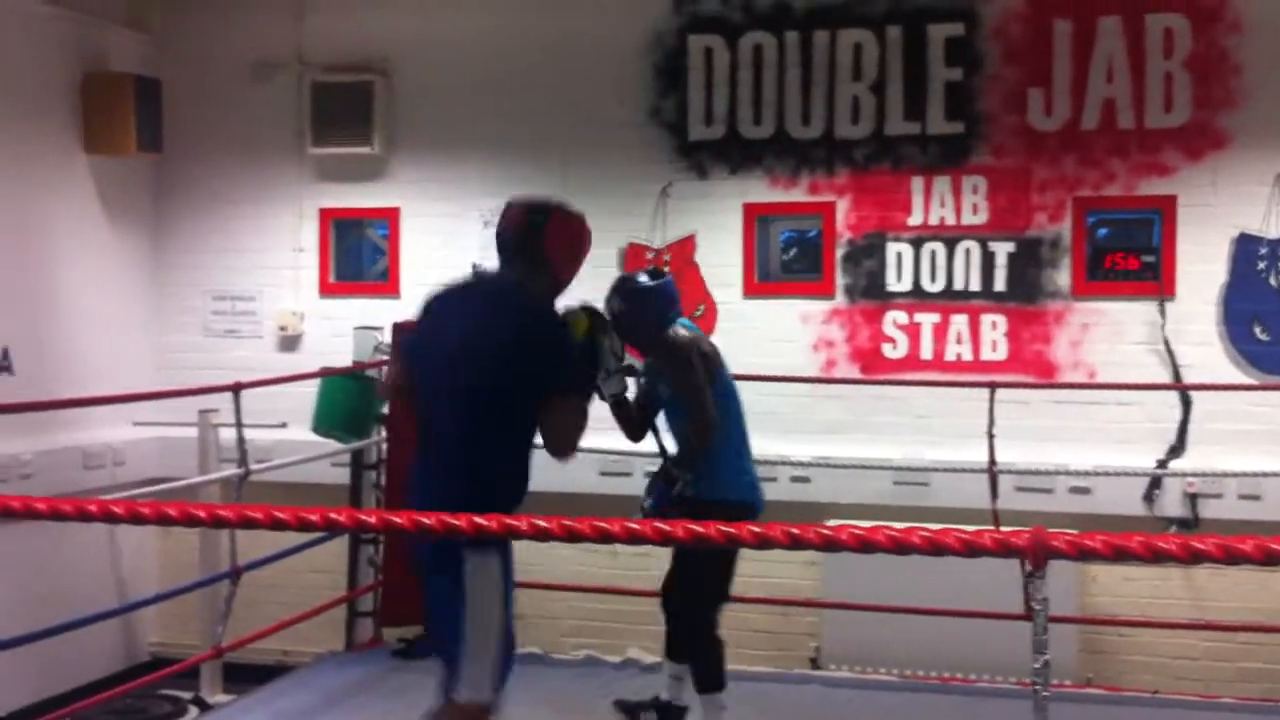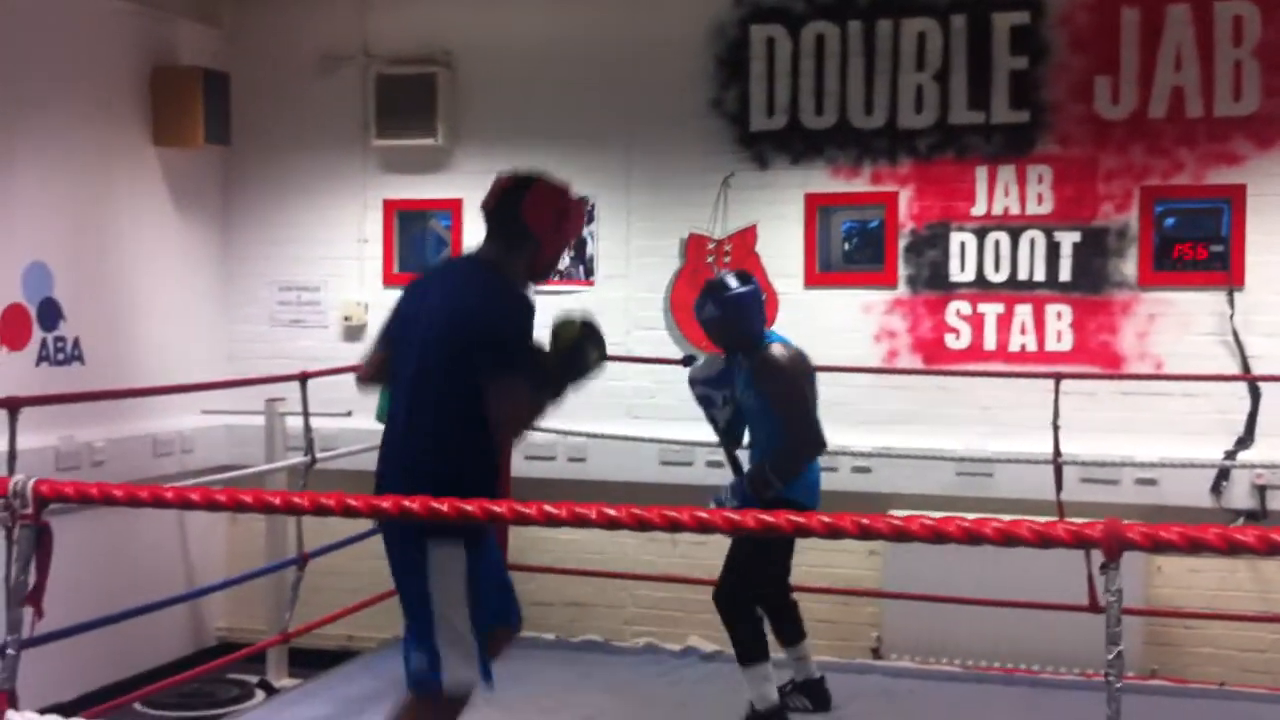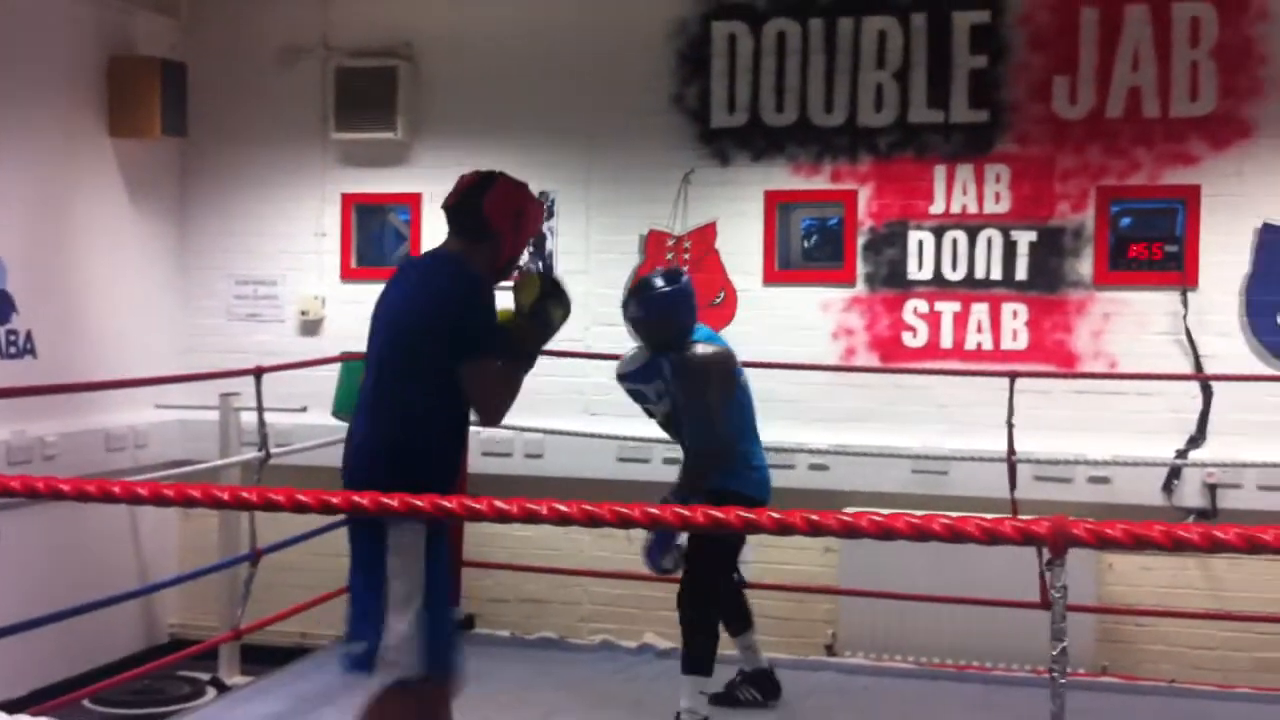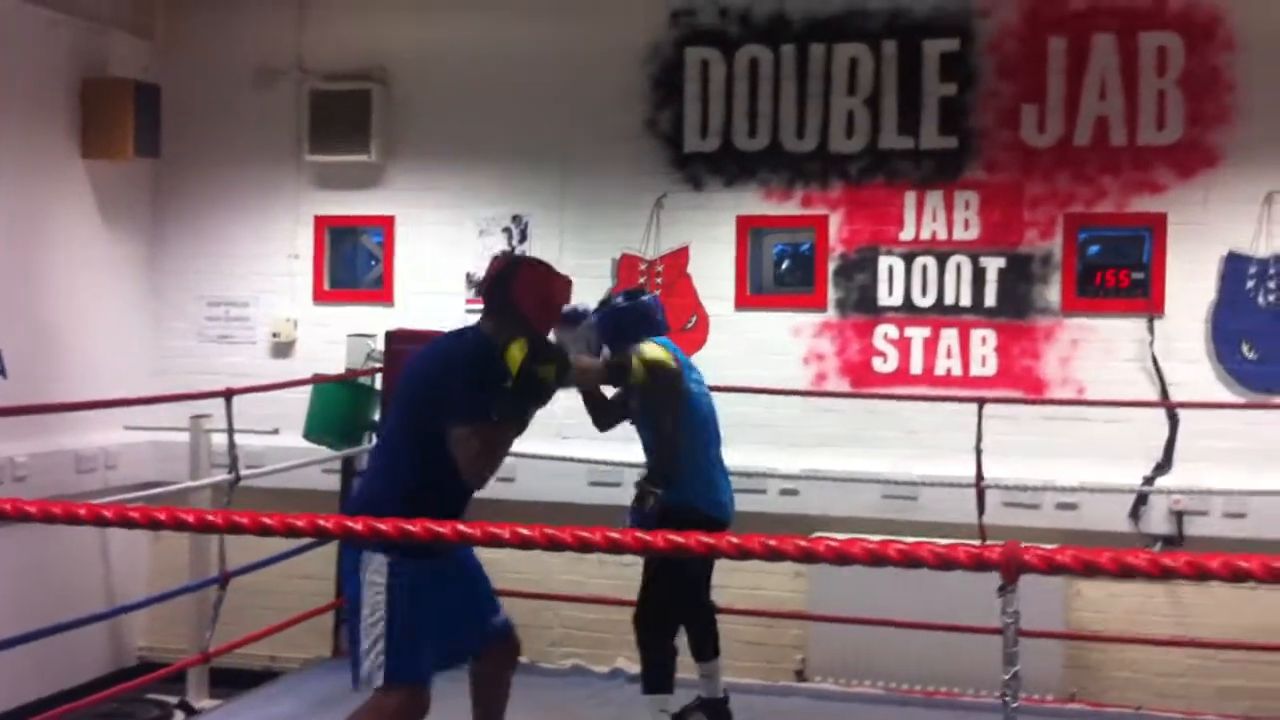
dt=0.4s
person 1, frame 1
left shoulder: (446, 303)
right shoulder: (542, 327)
left elbow: (397, 387)
right elbow: (562, 442)
right wrist: (581, 373)
left hip: (430, 503)
right hip: (471, 519)
person 1, frame 2
left shoulder: (434, 282)
right shoulder: (502, 302)
left elbow: (372, 369)
right elbow: (507, 426)
right wrist: (559, 371)
left hip: (417, 486)
right hip: (439, 506)
left knee: (494, 626)
person 1, frame 3
left shoulder: (414, 276)
right shoulder: (464, 289)
right elbow: (490, 402)
left wrist: (510, 334)
right wrist: (531, 335)
left hip: (387, 481)
right hip: (403, 493)
left knee: (432, 664)
person 1, frame 4
left shoulder: (474, 351)
right shoulder: (470, 360)
right elbow: (474, 466)
right wrist: (525, 401)
right hip: (392, 539)
left knee: (498, 647)
person 2, frame 1
left shoulder: (677, 345)
right shoulder: (664, 354)
left elbow: (704, 423)
right elbow: (636, 429)
left wrist: (671, 481)
right wrist: (610, 384)
left hip: (723, 498)
right hip: (708, 494)
left knee: (695, 611)
right knee: (680, 596)
person 2, frame 2
left shoulder: (777, 360)
right shoulder: (741, 361)
left elbow: (809, 441)
right elbow: (733, 438)
left wrist: (759, 486)
right wrist: (718, 406)
left hip: (784, 495)
right hip: (776, 490)
left knee: (732, 593)
right knee: (768, 591)
right ankle: (809, 683)
person 2, frame 3
left shoulder: (700, 358)
right shoulder: (681, 352)
left elbow: (711, 446)
right elbow: (683, 428)
left wrist: (675, 509)
right wrist: (654, 399)
left hip: (733, 486)
right hip: (732, 482)
left knee: (697, 596)
right knee: (717, 582)
right ankle: (759, 673)
person 2, frame 4
left shoulder: (643, 358)
right shoulder: (670, 358)
left elbow: (666, 440)
right elbow: (606, 418)
left wrist: (648, 499)
right wrist: (583, 367)
left hip: (688, 506)
right hip: (712, 501)
left knee: (653, 617)
right knee: (691, 603)
